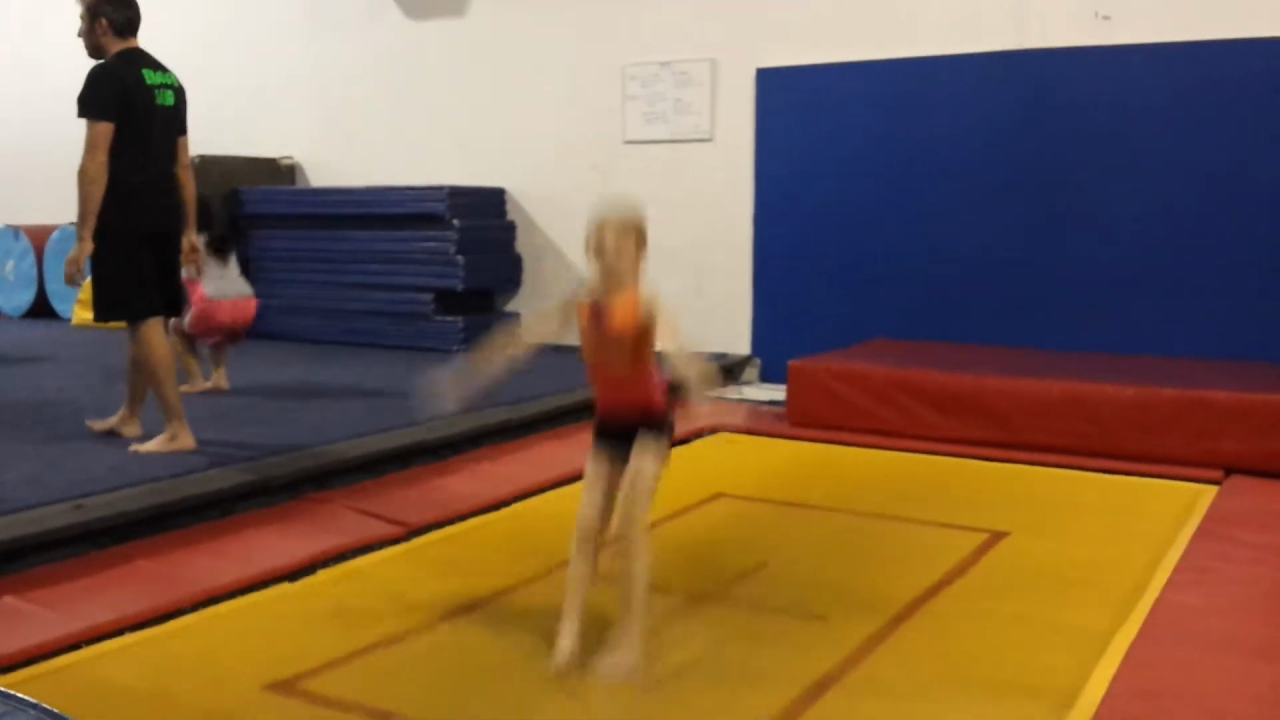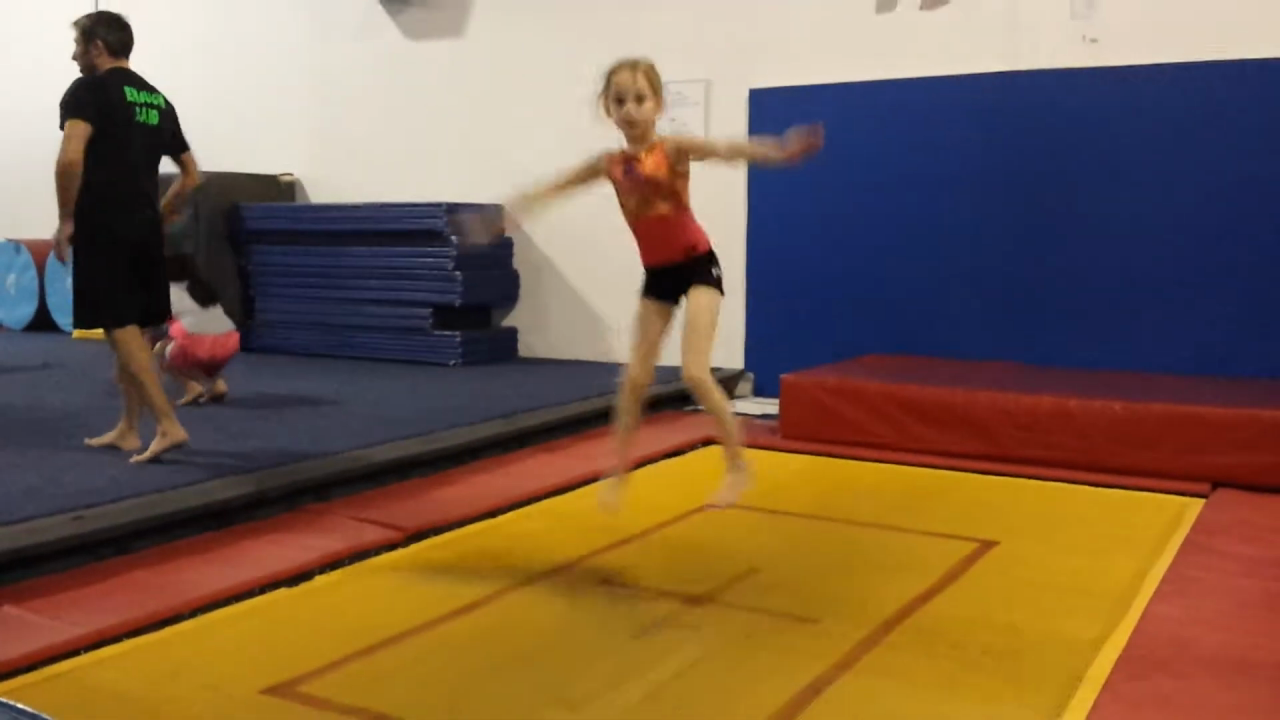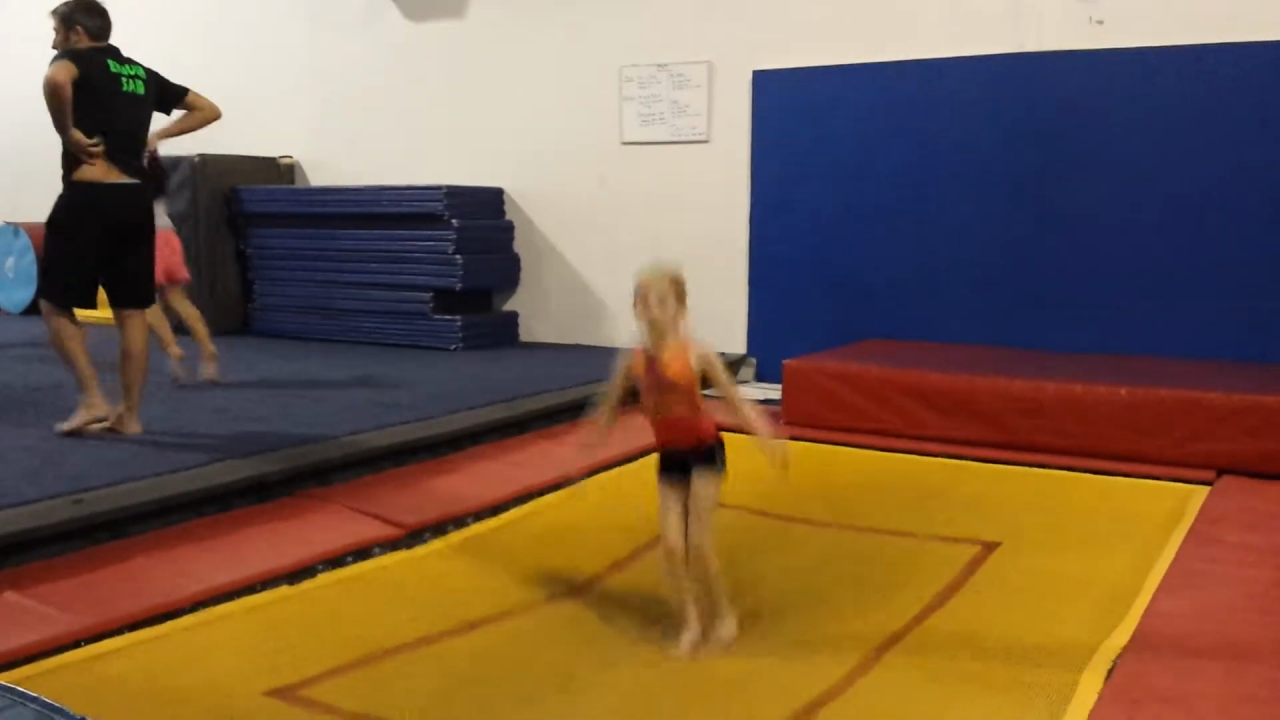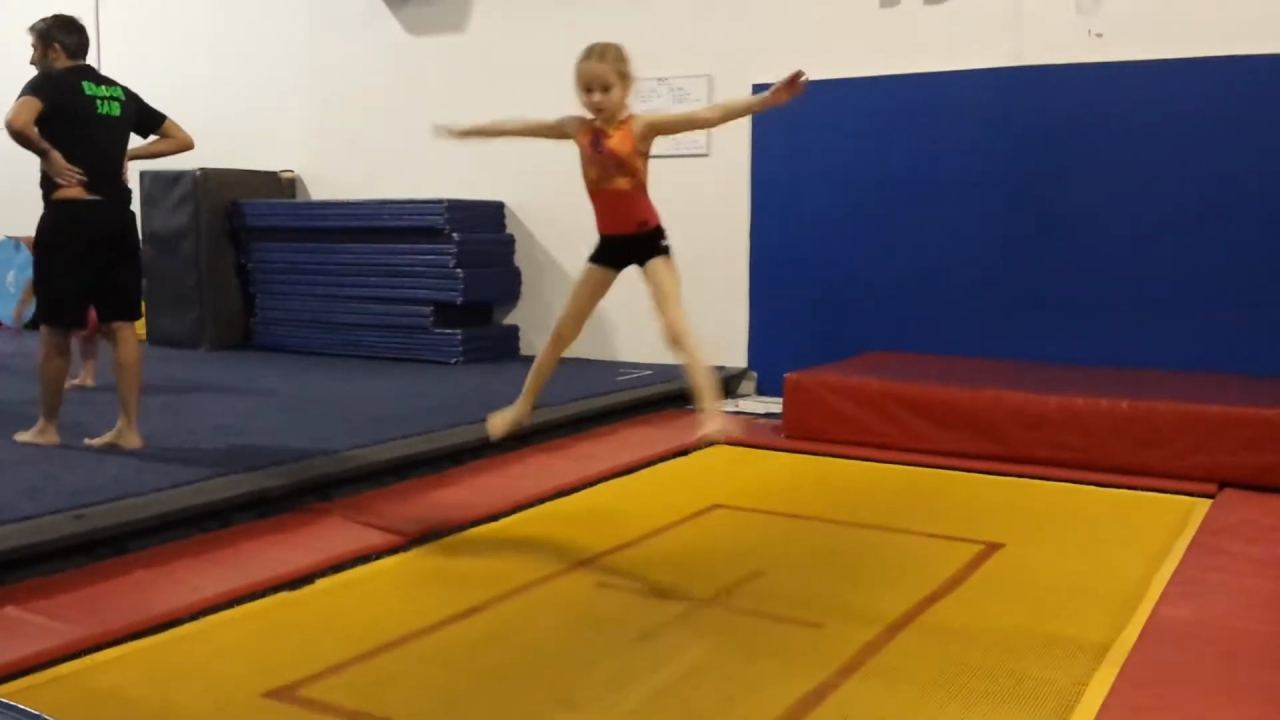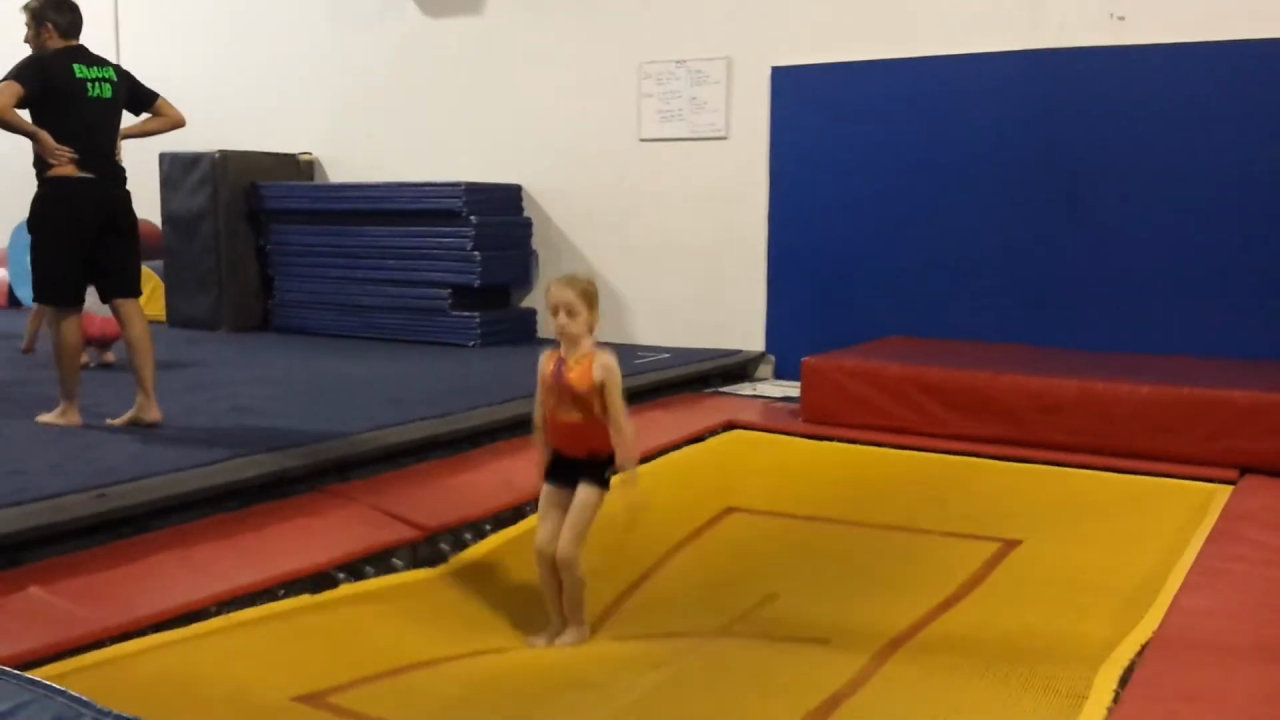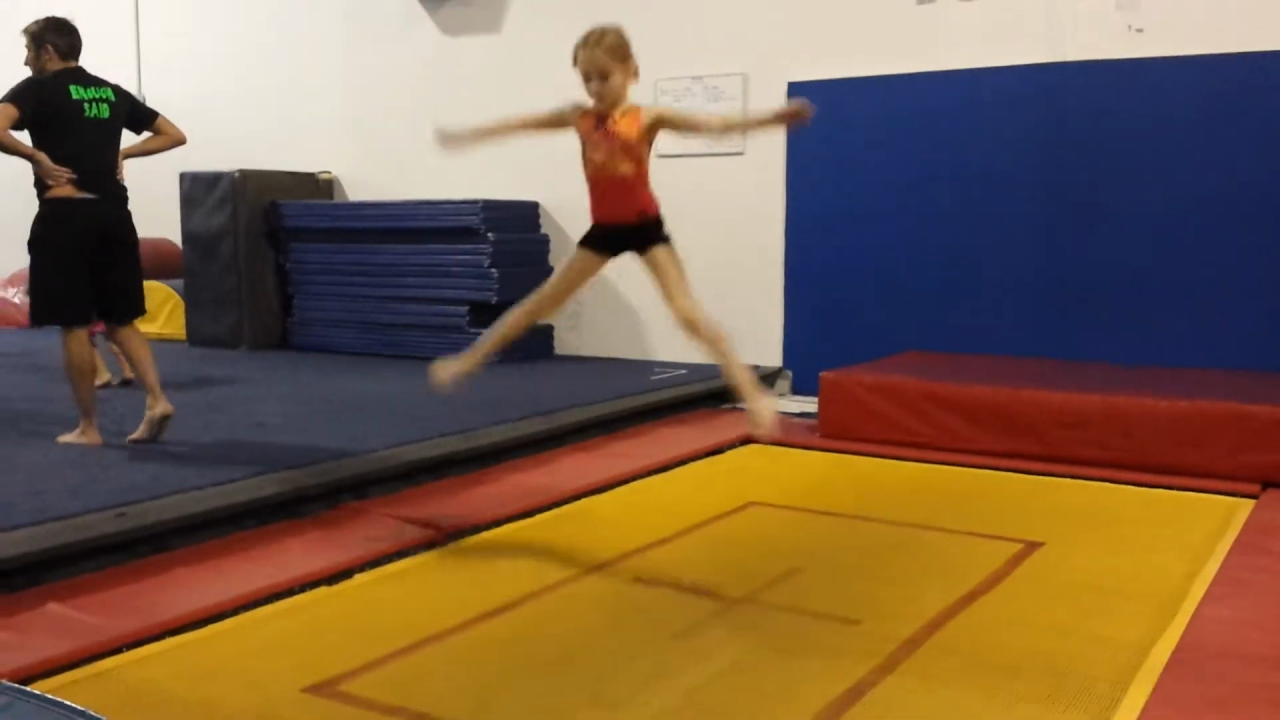
dt=0.4s
person 1, frame 1
left shoulder: (107, 76)
right shoulder: (168, 79)
left elbow: (96, 162)
left wrist: (84, 236)
right wrist: (188, 227)
left hip: (124, 218)
right hip: (164, 216)
left knee: (145, 322)
right knee: (145, 320)
left ankle: (178, 430)
right ankle: (128, 416)
person 1, frame 2
left shoulder: (89, 89)
right shoulder: (159, 100)
left elbow: (71, 158)
right elbow: (191, 175)
left wrist: (66, 221)
left hip: (102, 227)
right hip: (144, 228)
left knee: (121, 331)
right knee: (134, 330)
left ankle: (168, 424)
right ankle: (128, 429)
person 1, frame 3
left shoulder: (77, 61)
right shoulder: (142, 73)
left elbow: (56, 81)
right elbow: (209, 109)
left wrist: (68, 132)
right wrist: (156, 136)
left hip: (88, 200)
right hip: (136, 201)
left knee: (54, 303)
right knee: (131, 311)
left ankle: (92, 400)
right ankle: (126, 413)
person 1, frame 4
left shoulder: (50, 84)
right shoulder: (121, 93)
right elbow: (181, 139)
left wrist: (47, 153)
right wrist: (126, 154)
left hip: (70, 218)
right hip: (117, 218)
left knee: (56, 330)
right knee: (121, 327)
left ankle: (47, 427)
right ankle: (128, 428)
person 1, frame 5
left shoulder: (40, 66)
right shoulder: (113, 72)
right elbow: (173, 117)
left wrist: (36, 133)
right wrist: (120, 133)
left hip: (64, 196)
right hip: (112, 195)
left knee: (63, 308)
right knee: (126, 302)
left ankle: (68, 408)
right ankle: (147, 402)
person 1, frame 6
left shoulder: (37, 89)
right shoulder: (113, 93)
right elbow: (173, 135)
left wrist: (36, 156)
right wrist: (122, 153)
left hip: (65, 217)
right hip: (114, 215)
left knee: (75, 327)
right knee: (121, 321)
left ankle: (88, 428)
right ankle: (157, 399)
person 2, frame 1
left shoulder: (647, 303)
right shoulder: (581, 303)
left elbow: (669, 337)
right elbow: (527, 335)
left wrist: (694, 371)
right wrist: (470, 375)
left hip: (649, 421)
right hip: (607, 424)
left knee: (630, 530)
right knee: (585, 528)
left ankle: (630, 636)
right ankle: (570, 630)
person 2, frame 2
left shoulder: (676, 149)
right shoulder: (609, 163)
left elbow: (724, 149)
right elbow: (551, 188)
left wrist: (779, 151)
right wrist: (502, 216)
left hip: (698, 265)
right hip: (657, 274)
left knee: (695, 373)
right knee: (635, 377)
left ankle: (736, 463)
right ankle: (619, 469)
person 2, frame 3
left shoulder: (697, 354)
right shoulder: (633, 361)
left elbow: (734, 399)
right elbow: (609, 407)
left wrist: (769, 439)
left hip: (704, 450)
right hip: (669, 456)
left knee: (698, 544)
right knee: (673, 545)
left ankle: (725, 614)
right ankle: (693, 621)
person 2, frame 4
left shoulder: (642, 127)
right shoulder: (577, 128)
left elbow: (707, 117)
right elbow: (520, 127)
left wrist: (765, 100)
right wrist: (465, 130)
left hip: (648, 239)
right hip: (610, 243)
left knee: (675, 329)
right knee: (563, 329)
left ankle: (711, 412)
right ankle: (521, 406)
person 2, frame 5
left shoulder: (603, 363)
right shoulder: (546, 362)
left elbow: (619, 421)
right elbow: (541, 418)
left wrist: (629, 467)
right wrist: (539, 464)
left hip: (594, 463)
right hip: (561, 461)
left knee: (565, 551)
right knee: (543, 545)
left ankle: (577, 624)
right ankle: (556, 621)
person 2, frame 6
left shoulder: (647, 118)
right shoulder: (581, 117)
left elbow: (709, 124)
right elbow: (522, 123)
left wrist: (770, 118)
right wrist: (467, 134)
left hip: (645, 228)
right hip: (604, 230)
left knee: (687, 313)
right knee: (544, 300)
left ankle: (751, 392)
right ankle: (470, 359)
